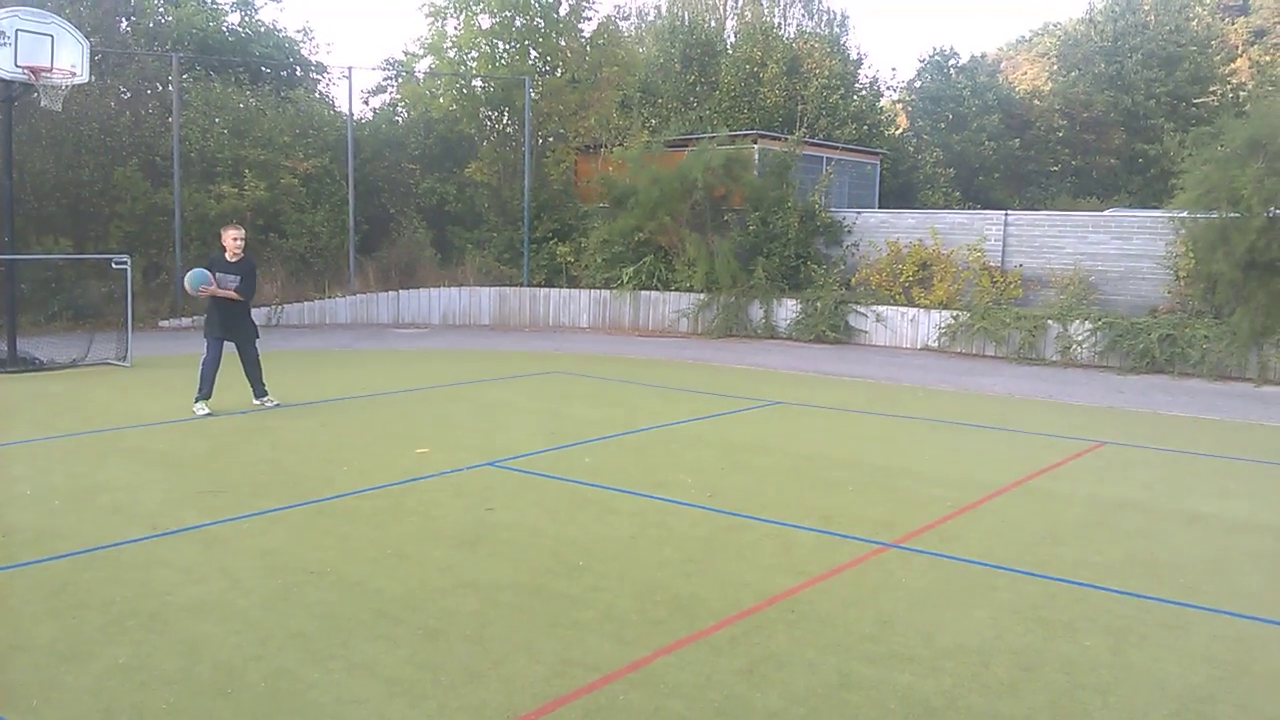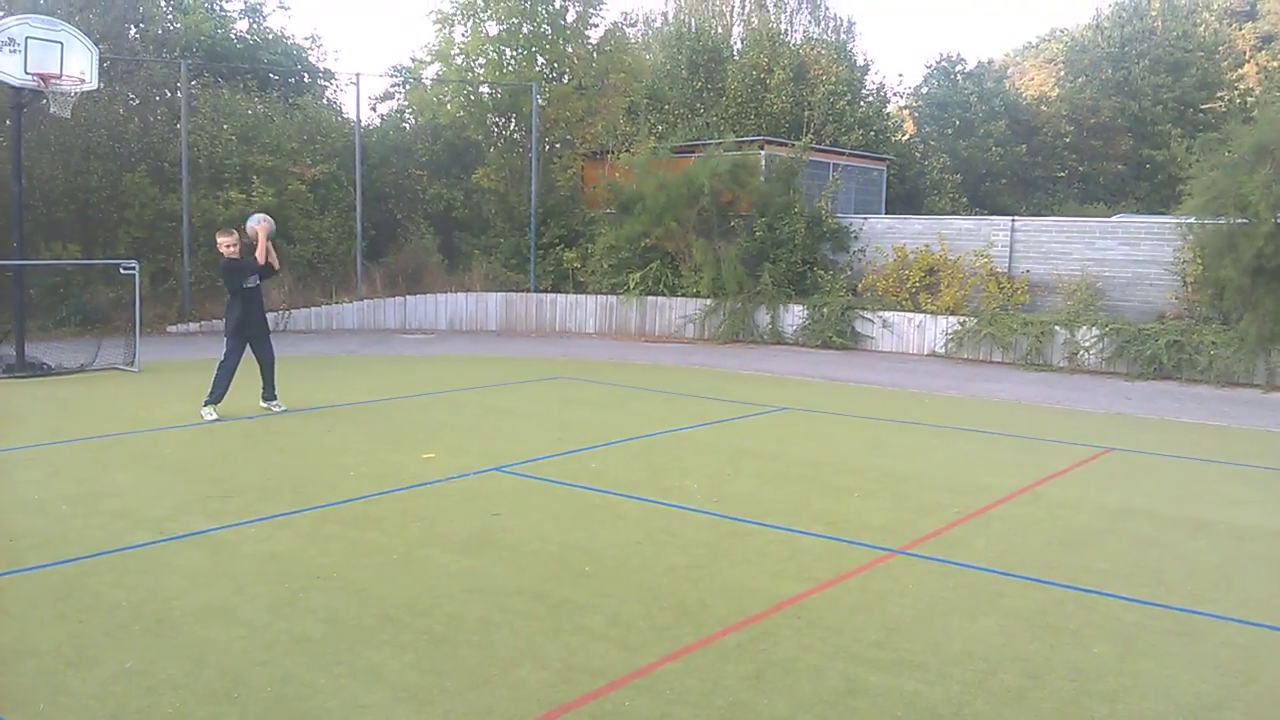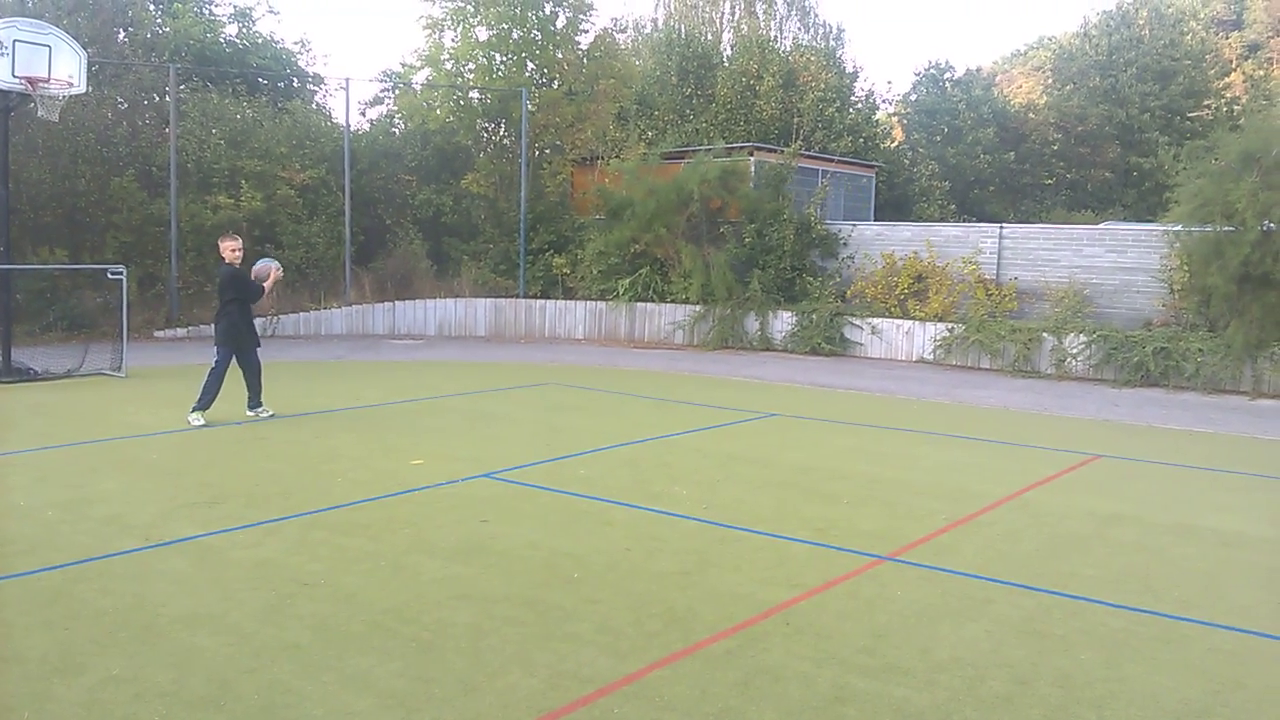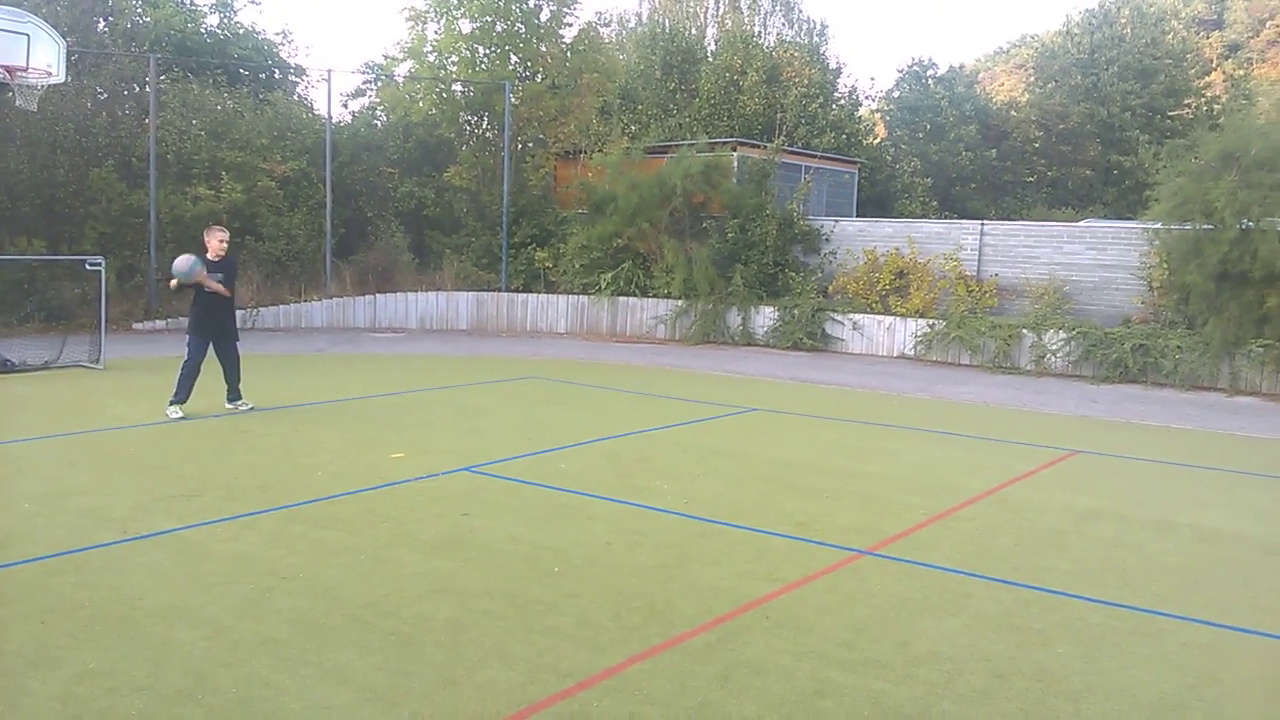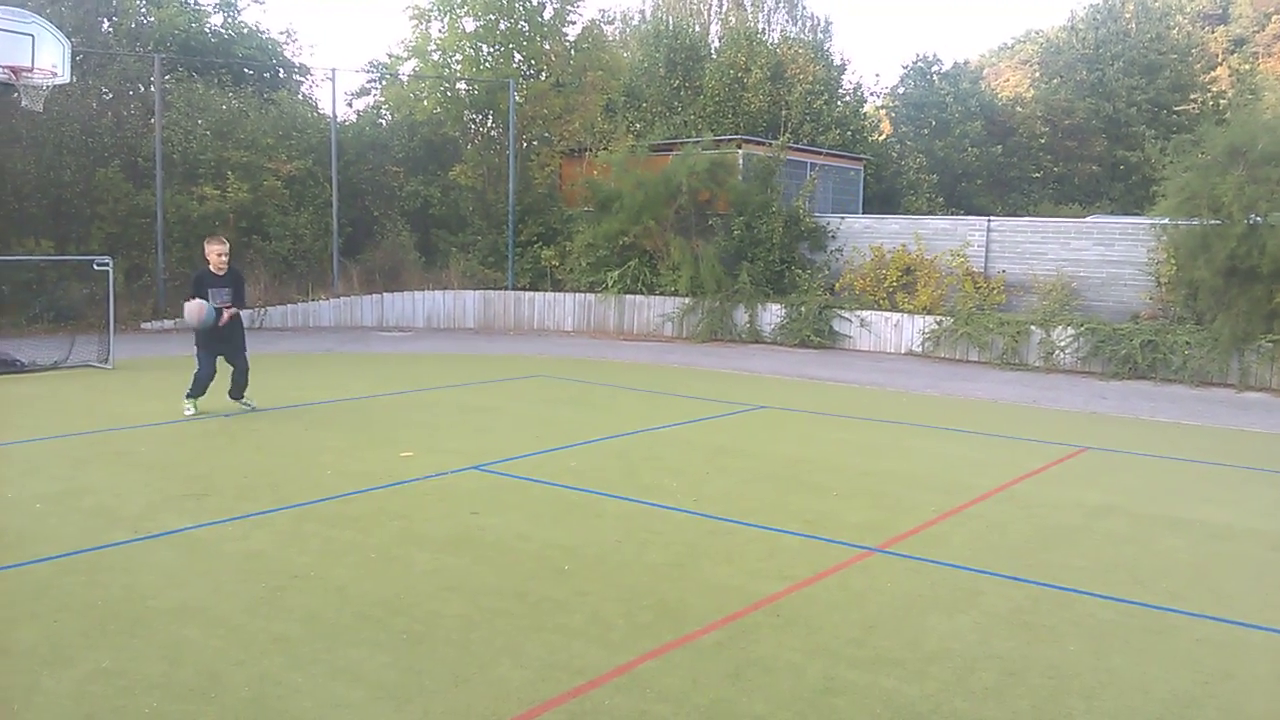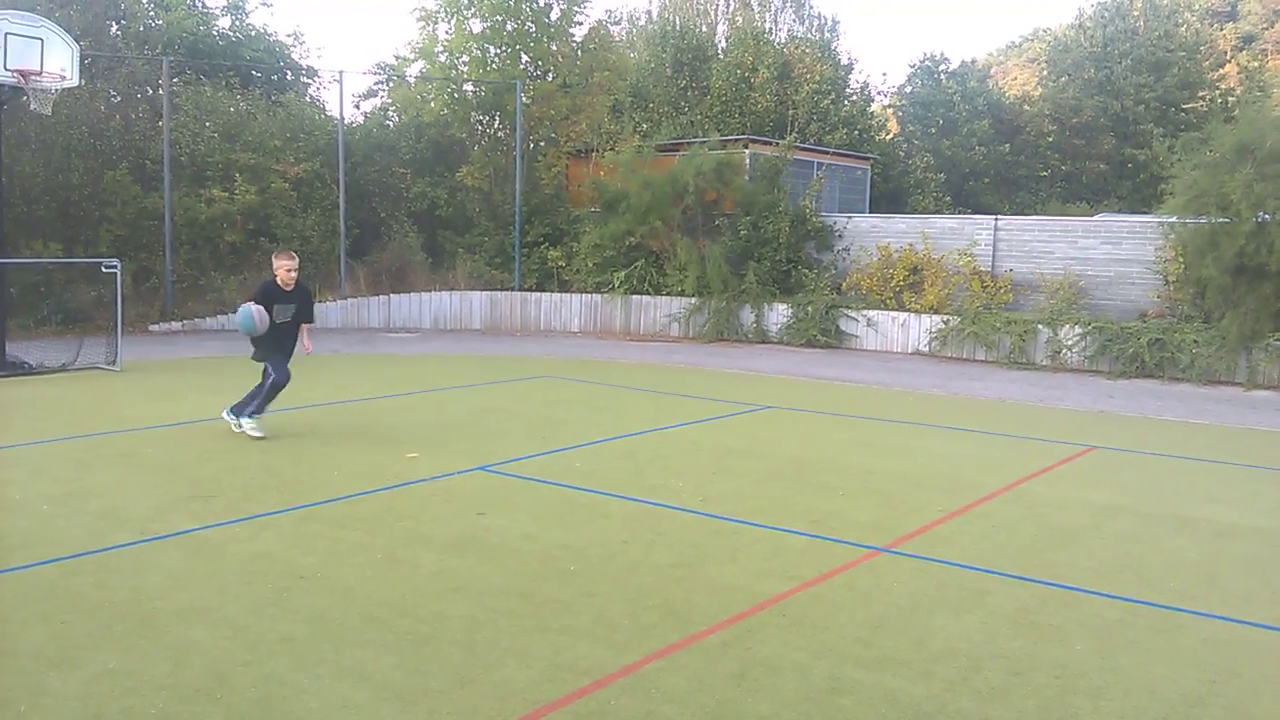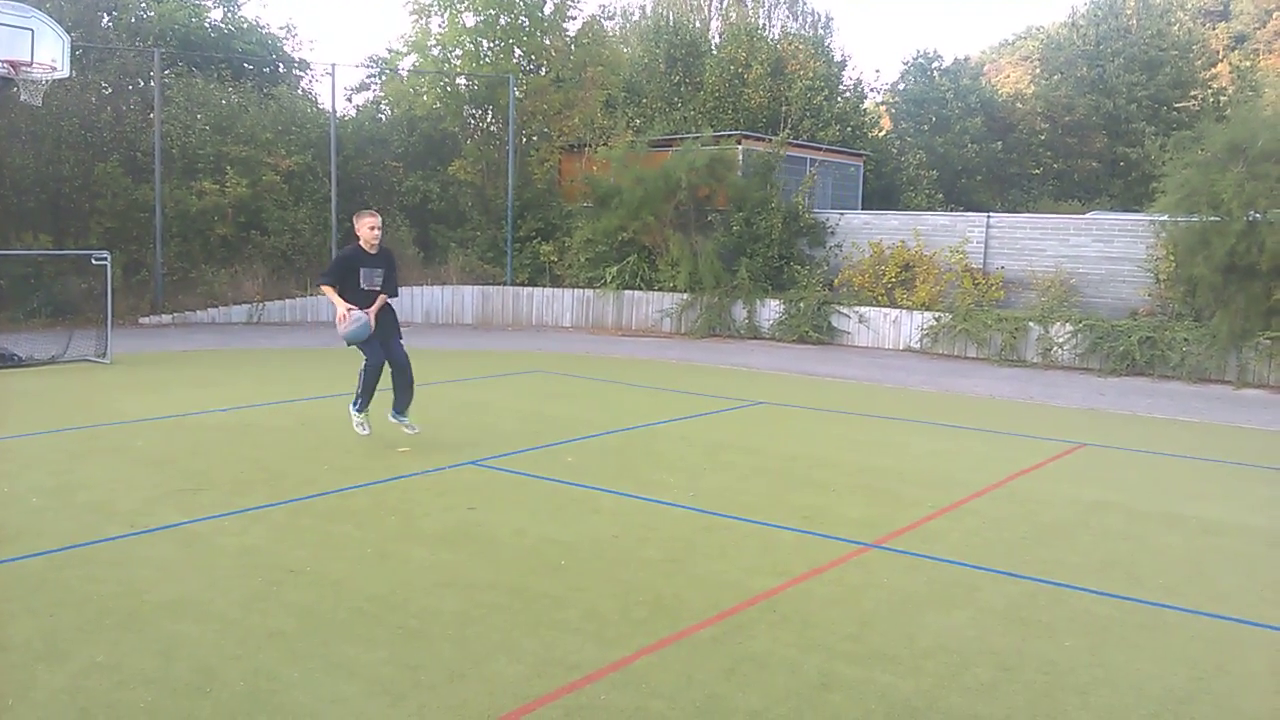
dt=0.5s
person 1, frame 1
left shoulder: (248, 265)
right shoulder: (214, 262)
left elbow: (245, 295)
right elbow: (206, 287)
left wrist: (218, 292)
right wrist: (203, 289)
left hip: (240, 321)
right hip: (216, 320)
left knee: (251, 357)
right knee: (211, 359)
left ankle: (260, 394)
right ankle: (201, 400)
person 1, frame 2
left shoulder: (248, 262)
right shoulder: (227, 264)
left elbow: (273, 267)
right elbow: (259, 264)
left wrist: (265, 241)
right wrist: (263, 234)
left hip: (257, 322)
right hip: (238, 324)
left knee: (268, 359)
right knee: (228, 364)
left ankle: (269, 398)
right ankle: (210, 405)
person 1, frame 3
left shoulder: (236, 273)
right shoulder: (231, 273)
left elbow: (251, 292)
right elbow: (257, 294)
left wrist: (263, 280)
right wrist: (272, 280)
left hip: (242, 330)
right hip: (227, 331)
left knee: (253, 367)
right knee: (218, 370)
left ankle: (255, 405)
right ankle: (197, 411)
person 1, frame 4
left shoulder: (229, 264)
left elbow: (228, 291)
right elbow: (175, 286)
left wrist: (206, 281)
right wrist: (178, 280)
left hip: (223, 323)
right hip: (200, 323)
left knee: (231, 360)
right knee: (192, 363)
left ankle: (233, 398)
right ankle: (175, 404)
person 1, frame 5
left shoulder: (235, 275)
right shoulder: (201, 277)
left elbow: (239, 304)
right elbow: (193, 300)
left wrist: (229, 313)
left hip: (232, 330)
right hip: (208, 331)
left knee: (241, 366)
right knee: (207, 370)
left ankle: (238, 396)
right ankle: (191, 398)
person 1, frame 6
left shoulder: (303, 292)
right shoulder: (266, 289)
left elbow: (305, 319)
left wrist: (304, 337)
left hip: (286, 342)
right hip: (267, 341)
left knee: (272, 379)
right knee: (281, 375)
left ankle: (235, 412)
right ankle: (250, 414)
person 1, frame 7
left shoulder: (386, 256)
right shoulder: (348, 256)
left elbow: (387, 290)
right elbow: (326, 284)
left wrist: (375, 309)
right wrist: (339, 303)
left hip: (381, 315)
left knee: (401, 361)
right knee: (374, 358)
left ankle: (399, 412)
right ankle: (359, 408)
